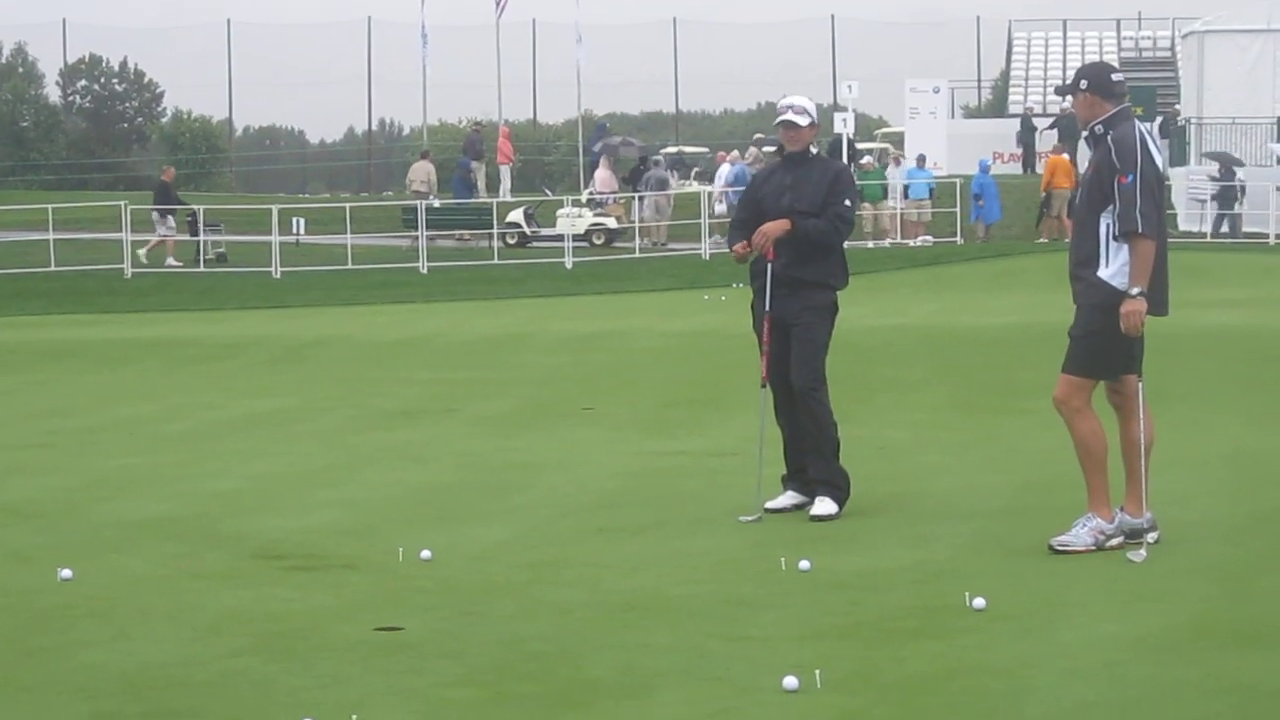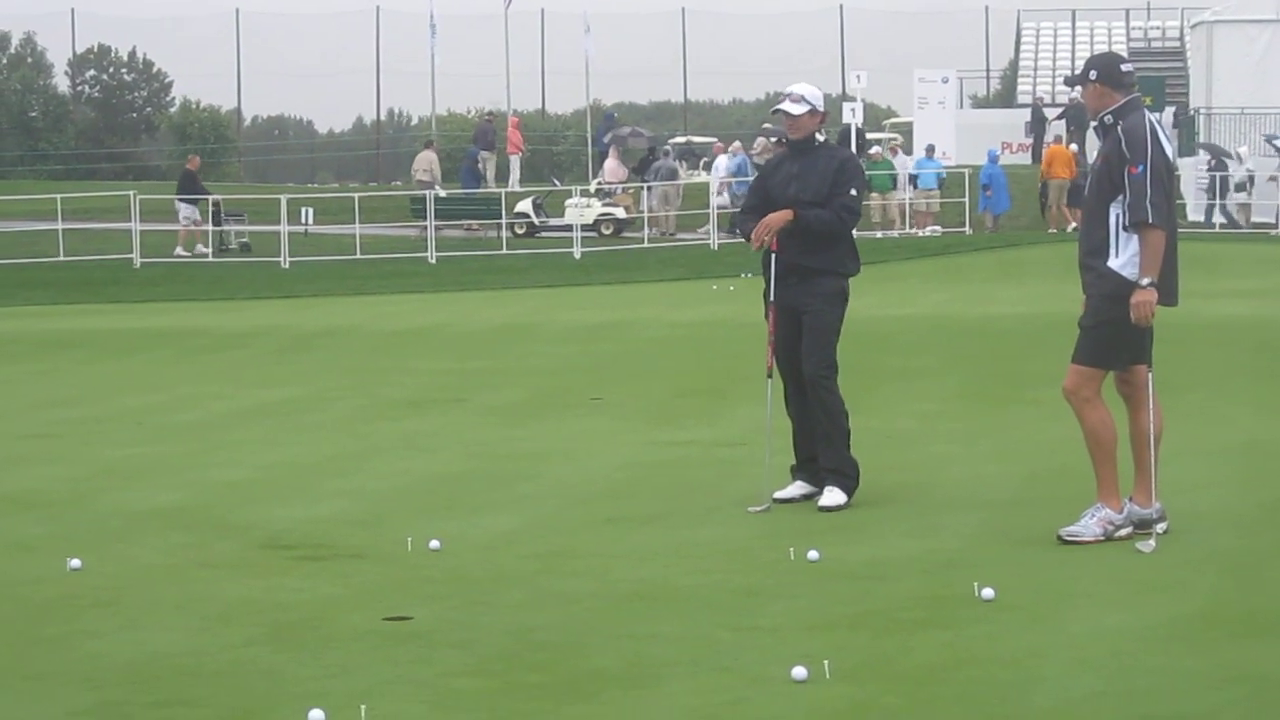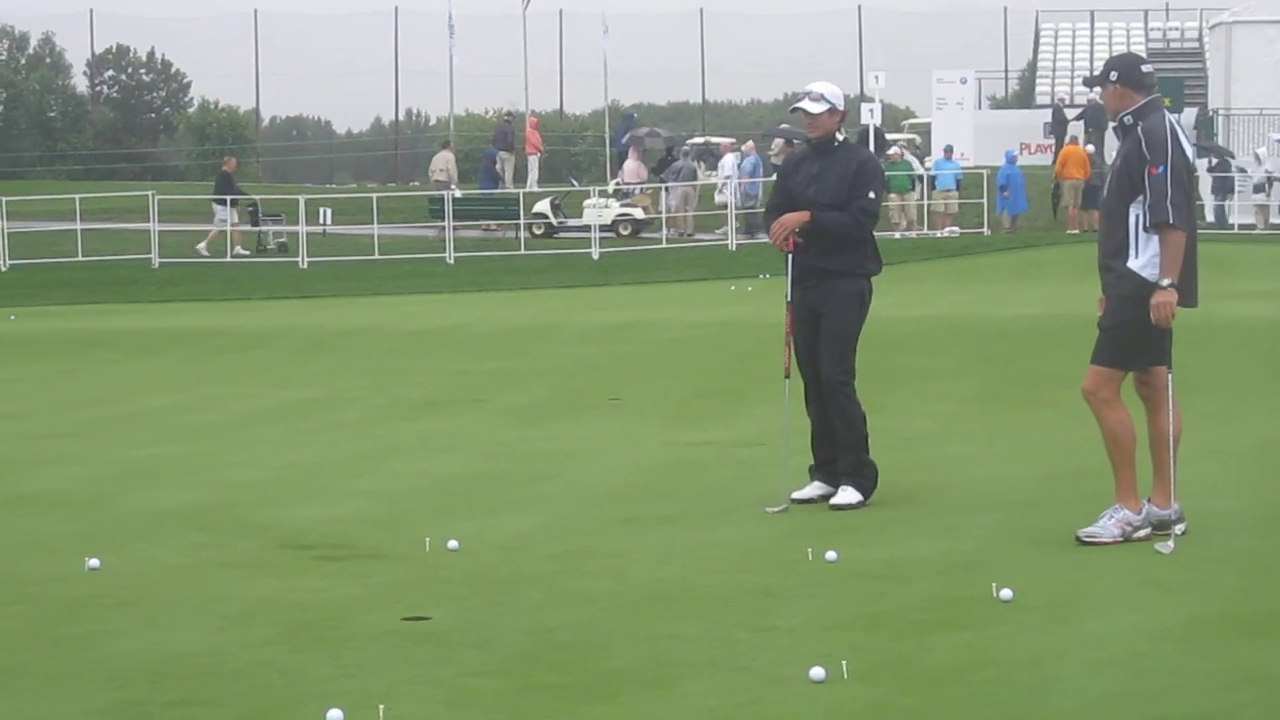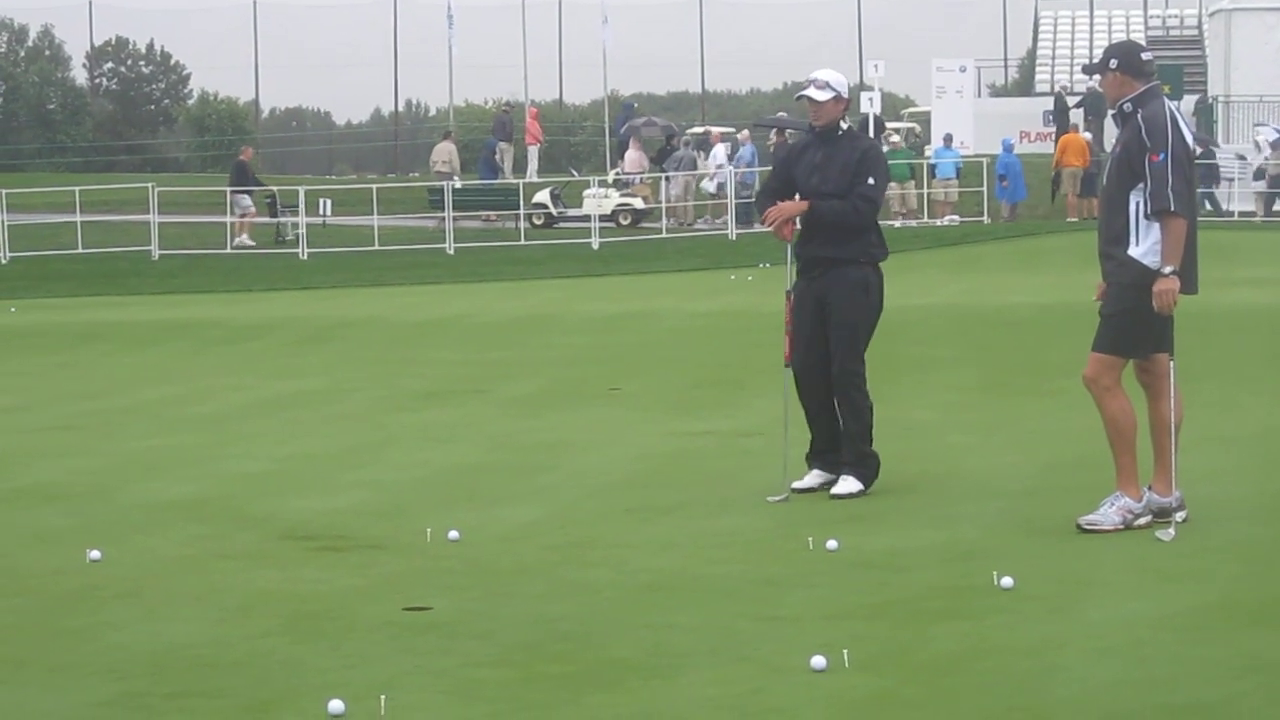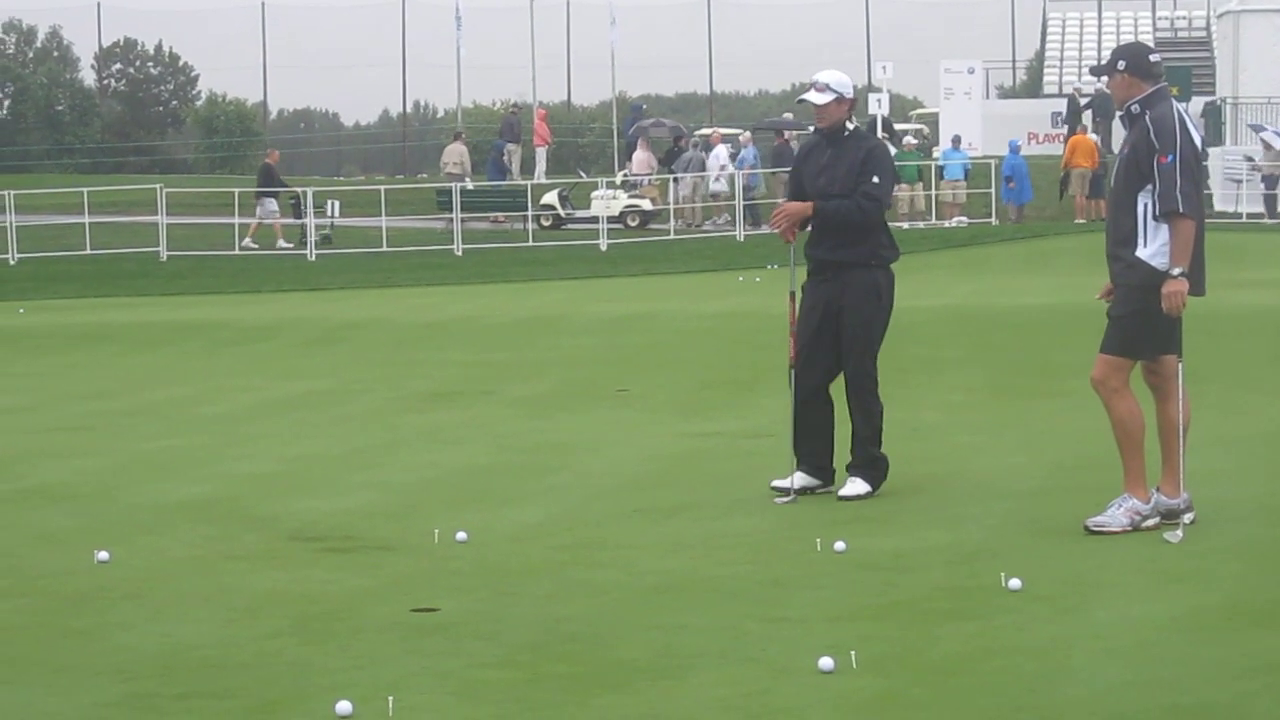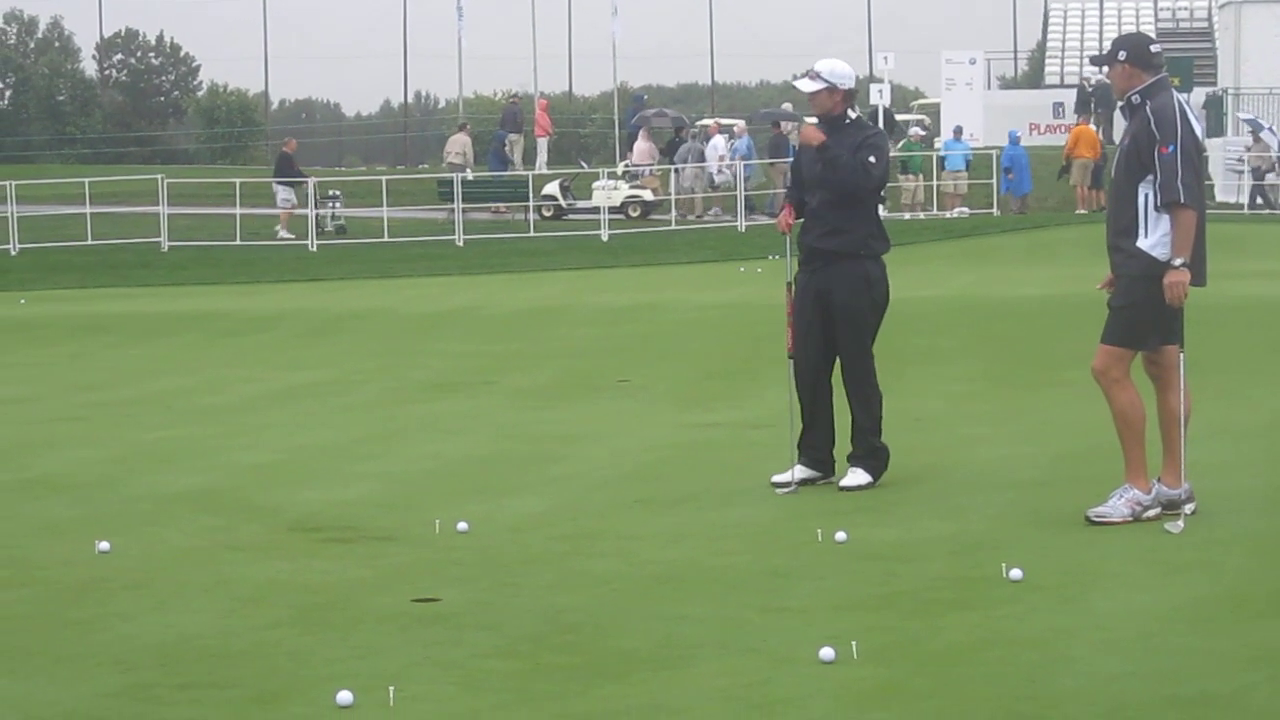
dt=0.3s
person 1, frame 1
left shoulder: (1124, 143)
right shoulder: (1115, 141)
left elbow: (1143, 225)
left wrist: (1136, 293)
left hip: (1116, 293)
right hip: (1110, 292)
left knee: (1070, 397)
right knee: (1123, 397)
left ankle: (1102, 518)
right ankle: (1135, 515)
person 1, frame 2
left shoulder: (1135, 133)
right shoulder: (1123, 131)
left elbow: (1153, 215)
left wrist: (1147, 283)
left hip: (1126, 283)
right hip: (1119, 282)
left knee: (1080, 387)
right knee: (1133, 387)
left ankle: (1112, 509)
right ankle: (1144, 506)
person 1, frame 3
left shoulder: (1156, 134)
right shoulder: (1143, 132)
left elbow: (1174, 217)
left wrist: (1168, 284)
right wrist: (1118, 285)
left hip: (1147, 285)
right hip: (1138, 283)
left knee: (1100, 388)
right knee: (1152, 389)
left ankle: (1130, 510)
right ankle: (1163, 506)
person 1, frame 4
left shoulder: (1155, 121)
right shoulder: (1141, 120)
left elbow: (1174, 203)
left wrist: (1170, 271)
right wrist: (1117, 271)
left hip: (1147, 273)
right hip: (1138, 271)
left knee: (1100, 375)
right knee: (1153, 376)
left ankle: (1131, 497)
right ankle: (1163, 495)
person 1, frame 5
left shoulder: (1164, 122)
right shoulder: (1148, 122)
left elbow: (1183, 205)
left wrist: (1178, 273)
right wrist: (1124, 273)
left hip: (1156, 275)
right hip: (1145, 273)
left knee: (1109, 377)
right knee: (1161, 378)
left ankle: (1139, 499)
right ankle: (1171, 496)
person 1, frame 6
left shoulder: (1164, 113)
right shoulder: (1148, 112)
left elbow: (1184, 194)
left wrist: (1180, 262)
right wrist: (1124, 263)
left hip: (1157, 265)
right hip: (1147, 263)
left knee: (1109, 367)
right knee: (1162, 369)
left ankle: (1140, 489)
right ankle: (1173, 487)
person 2, frame 1
left shoulder: (835, 174)
right shoulder: (764, 178)
left elbow: (838, 228)
right elbow: (740, 225)
left wrist: (790, 225)
right wrist: (740, 245)
left hip: (813, 295)
right hip: (769, 295)
left knee: (808, 385)
right knee: (782, 389)
left ankle: (830, 486)
right ankle: (799, 482)
person 2, frame 2
left shoulder: (842, 162)
right shoulder: (774, 166)
left elbow: (843, 218)
right elbow: (748, 213)
left wrist: (792, 216)
right wrist: (755, 232)
left hip: (824, 282)
right hip: (781, 283)
left knee: (818, 373)
right knee: (793, 378)
left ankle: (839, 476)
right ankle: (809, 472)
person 2, frame 3
left shoulder: (862, 163)
right shoulder: (795, 164)
left elbow: (862, 220)
right elbow: (774, 211)
left wrist: (809, 218)
right wrist: (780, 229)
left hip: (845, 283)
right hip: (805, 282)
left knee: (836, 377)
right knee: (813, 380)
left ankle: (857, 477)
right ankle: (827, 472)
person 2, frame 4
left shoulder: (865, 151)
right shoulder: (799, 151)
left elbow: (862, 209)
right elbow: (768, 195)
left wrist: (806, 207)
right wrist: (780, 215)
left hip: (854, 273)
right hip: (811, 271)
left knee: (846, 370)
right knee: (808, 370)
left ankle: (859, 466)
right ankle: (826, 460)
person 2, frame 5
left shoulder: (872, 150)
right shoulder: (808, 151)
left elbow: (868, 208)
right elbow: (797, 199)
left wrist: (812, 207)
right wrist: (789, 218)
left hip: (864, 276)
right hip: (821, 274)
left knee: (860, 374)
right knee: (807, 374)
left ankle: (867, 469)
right ankle: (814, 467)
person 2, frame 6
left shoulder: (869, 138)
right shoulder: (810, 138)
left elbow: (861, 183)
left wrist: (823, 146)
right wrist: (790, 208)
left hip: (855, 266)
right hip: (814, 264)
left knee: (857, 364)
right knee: (809, 366)
left ankle: (868, 459)
right ankle: (815, 459)
